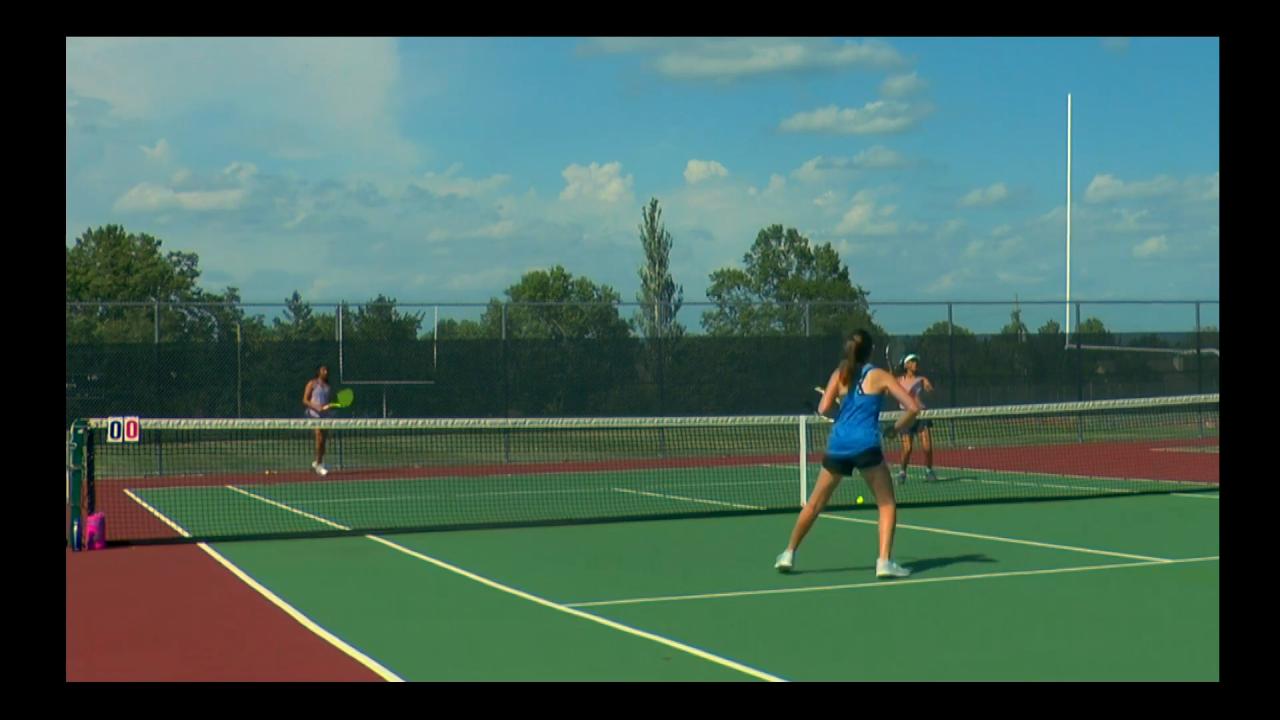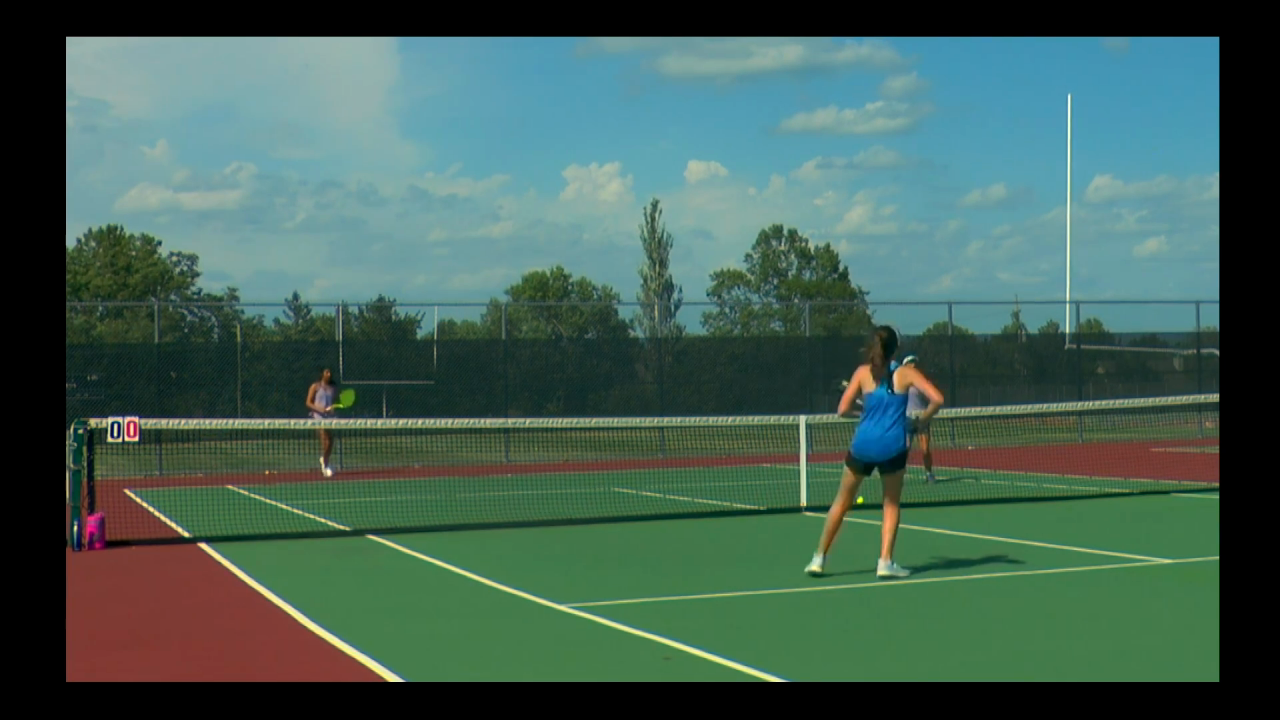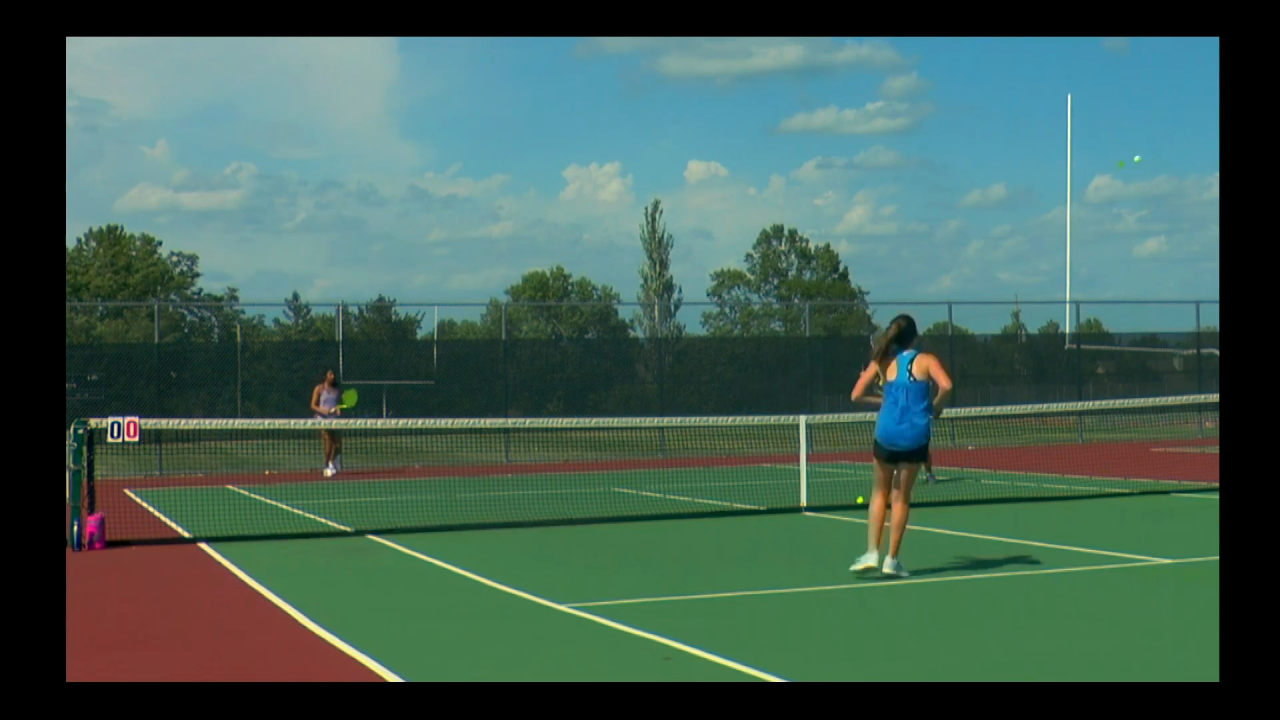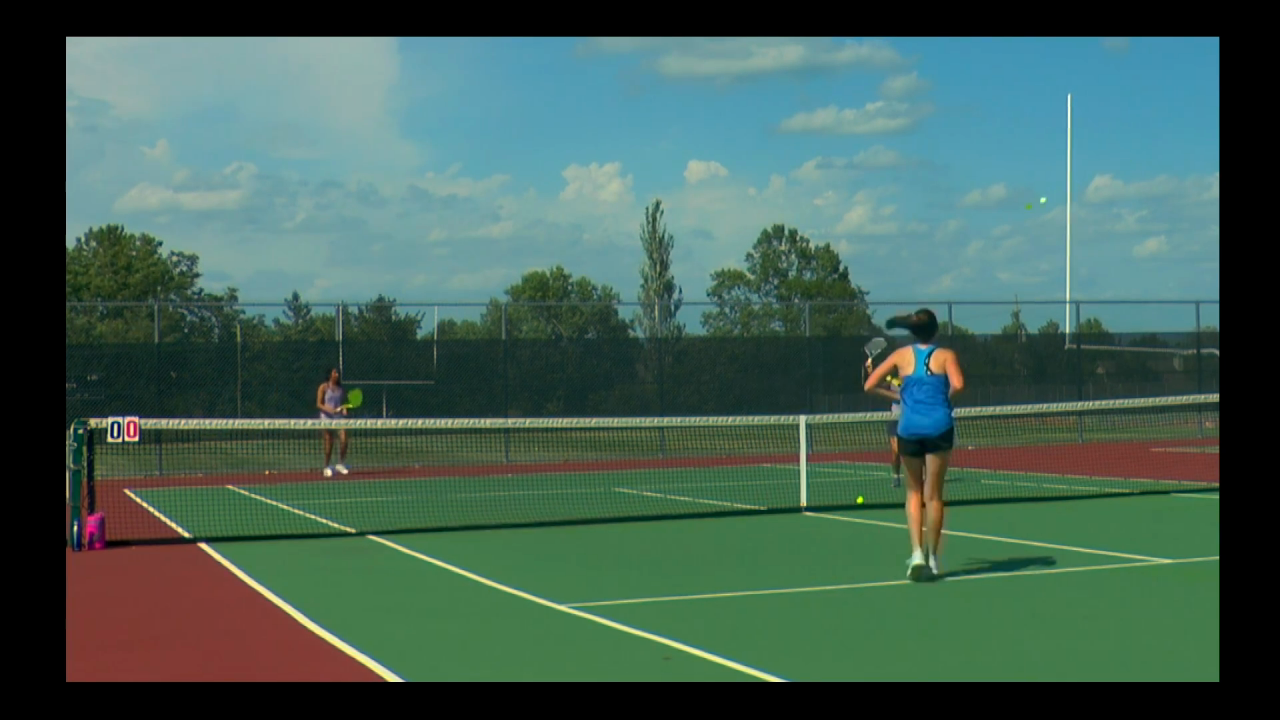
dt=0.1s
person 1, frame 1
left shoulder: (840, 373)
right shoulder: (880, 376)
left elbow: (824, 409)
right elbow: (913, 407)
right wrist: (897, 427)
left hip: (838, 445)
right hip: (865, 445)
left knee: (815, 503)
right knee: (887, 504)
left ankle: (788, 554)
right ankle: (884, 562)
person 1, frame 2
left shoulder: (863, 372)
right shoulder: (907, 373)
left elbow: (842, 410)
right elbow: (938, 399)
right wrist: (921, 420)
left hip: (863, 446)
right hip: (893, 447)
left knee: (842, 501)
right knee: (891, 503)
left ankle: (819, 558)
right ankle: (886, 562)
person 1, frame 3
left shoulder: (883, 359)
right shoulder: (927, 359)
left elbow: (856, 395)
right elbow: (946, 386)
right wrist: (935, 407)
left hip: (887, 434)
right hip: (916, 436)
left knee: (880, 493)
right knee: (902, 497)
left ankle: (872, 553)
right ankle: (892, 559)
person 1, frame 4
left shoulder: (900, 355)
right shoulder: (946, 355)
left elbow: (869, 386)
right elbow: (958, 385)
right wrist: (945, 405)
left hip: (909, 428)
right hip: (938, 428)
left knee: (914, 492)
right knee: (934, 494)
left ankle: (917, 553)
right ankle: (932, 557)
